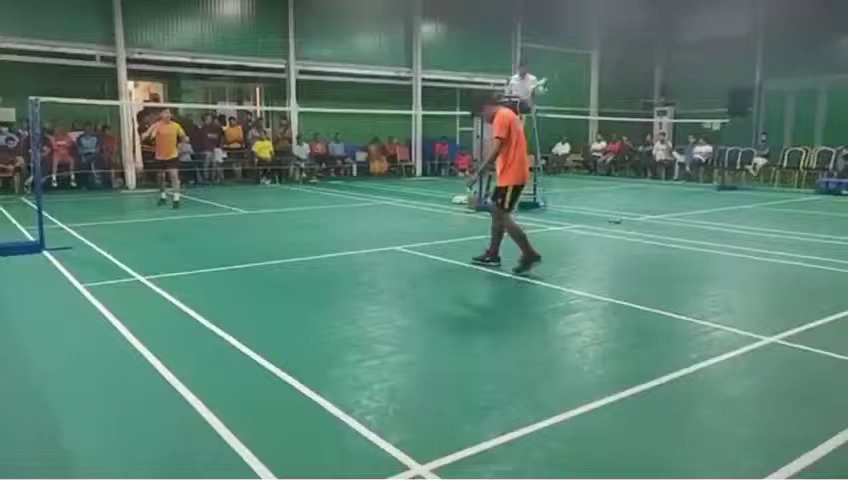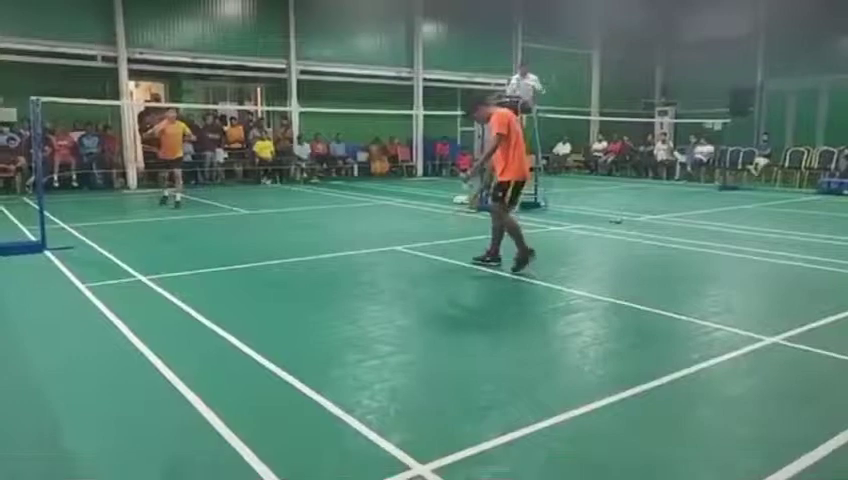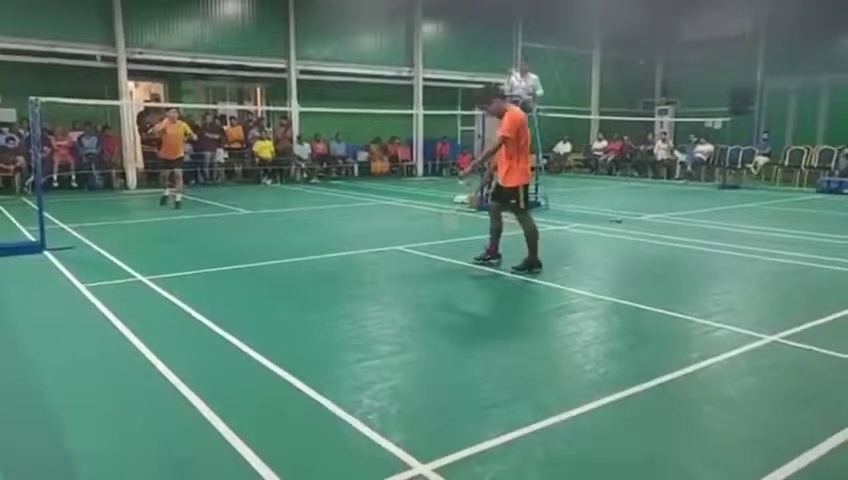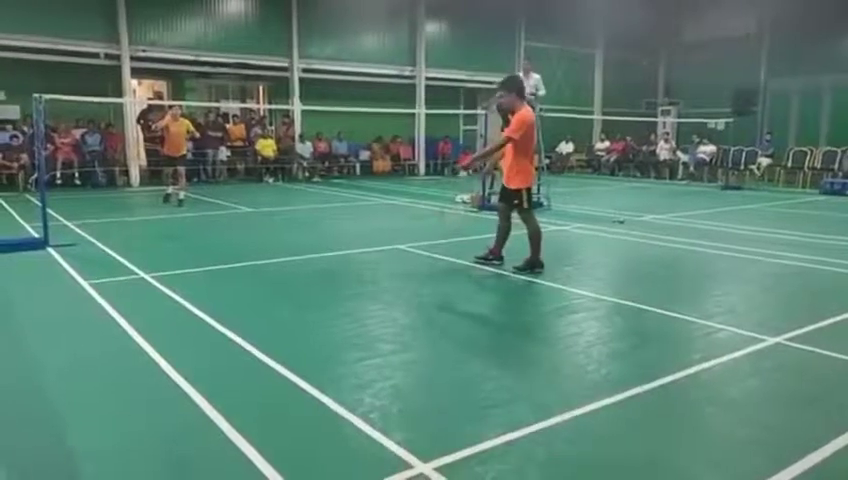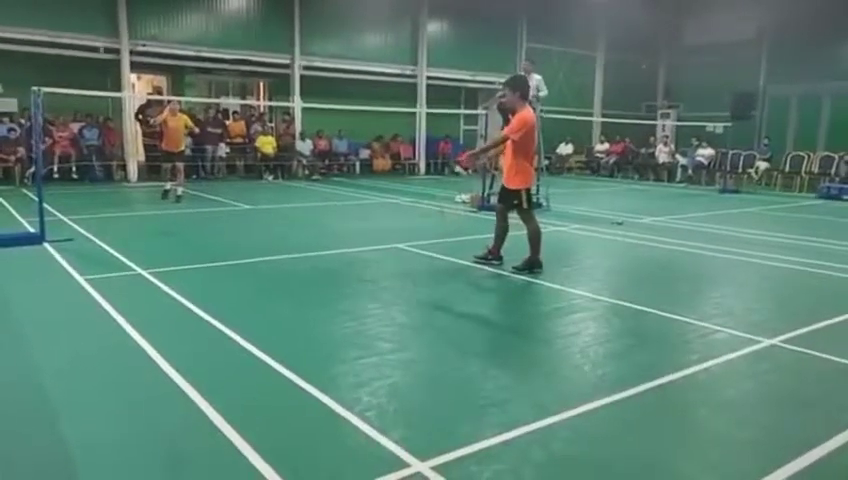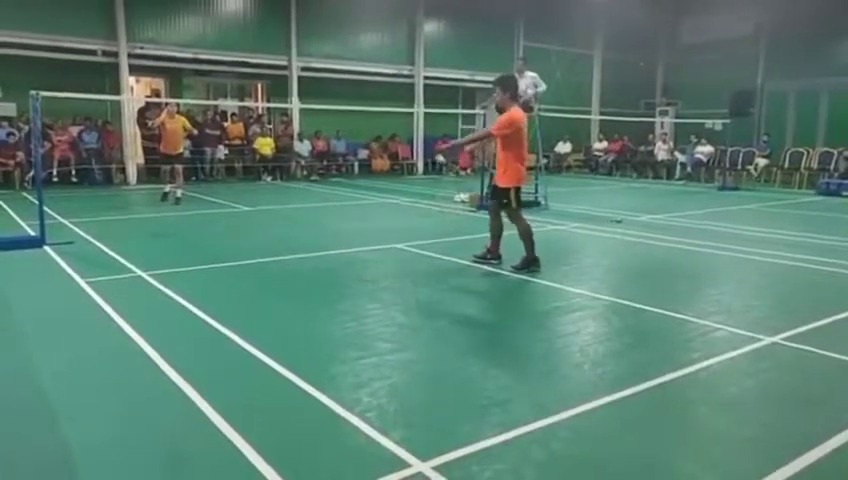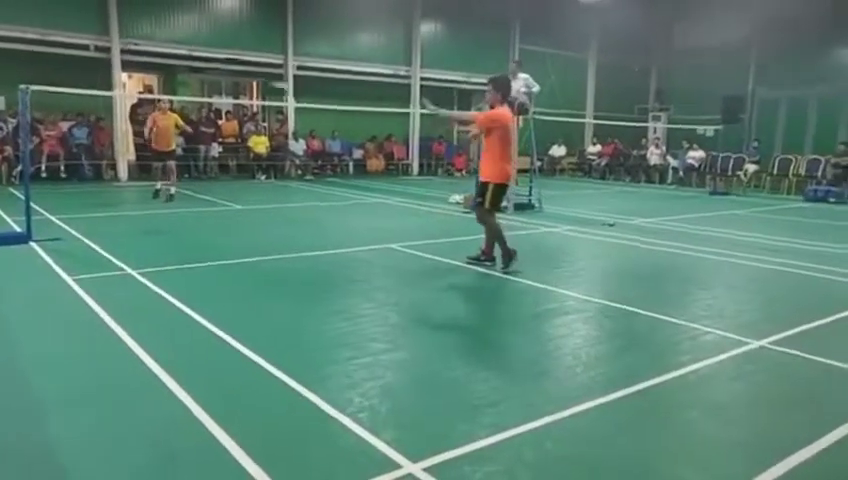
dt=0.3s
person 1, frame 1
left shoulder: (501, 117)
right shoulder: (508, 116)
left elbow: (496, 150)
left wrist: (478, 173)
left hip: (512, 175)
right hip: (510, 173)
left knee: (503, 215)
right knee: (496, 211)
left ankle: (529, 254)
right ankle: (493, 254)
person 1, frame 2
left shoulder: (500, 115)
right shoulder: (500, 117)
left elbow: (494, 145)
left wrist: (475, 167)
right wrist: (489, 173)
left hip: (513, 173)
right hip: (507, 172)
left knee: (501, 211)
right knee: (496, 210)
left ankle: (524, 251)
right ankle: (493, 254)
person 1, frame 3
left shoulder: (513, 115)
right shoulder: (508, 116)
left elbow: (496, 146)
left wrist: (473, 165)
right wrist: (490, 171)
left hip: (516, 176)
right hip: (505, 175)
left knee: (523, 216)
right knee: (494, 209)
left ankle: (533, 261)
right ankle: (493, 253)
person 1, frame 4
left shoulder: (524, 116)
right shoulder: (518, 115)
left elbow: (500, 144)
left wrist: (474, 159)
right wrist: (493, 163)
left hip: (520, 177)
right hip: (510, 176)
left knee: (527, 217)
right knee: (503, 212)
left ankle: (535, 261)
right ankle: (496, 253)
person 1, frame 5
left shoulder: (524, 117)
right shoulder: (520, 115)
left elbow: (497, 142)
right elbow: (506, 143)
left wrist: (473, 154)
left hip: (520, 178)
right hip: (510, 177)
left knee: (527, 217)
right knee: (501, 212)
left ankle: (535, 260)
right ankle: (495, 253)
person 1, frame 6
left shoulder: (512, 117)
right shoulder: (512, 115)
left elbow: (482, 135)
right elbow: (489, 136)
left wrist: (454, 144)
right wrist: (466, 145)
left hip: (510, 176)
right hip: (503, 174)
left knee: (515, 216)
right knee: (494, 210)
left ankle: (531, 258)
right ankle: (493, 252)
person 1, frame 7
left shoulder: (497, 115)
right shoulder: (504, 114)
left elbow: (463, 118)
right elbow: (482, 129)
left wrist: (436, 110)
left hip: (495, 175)
right hip: (497, 173)
left knee: (483, 214)
right knee: (486, 213)
left ankle: (506, 251)
right ankle: (488, 253)
